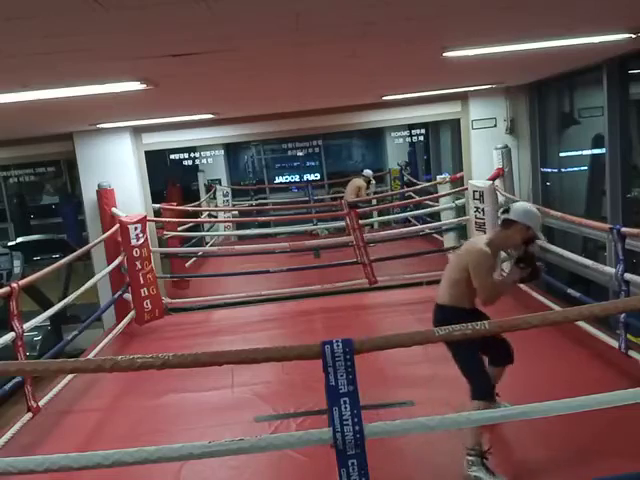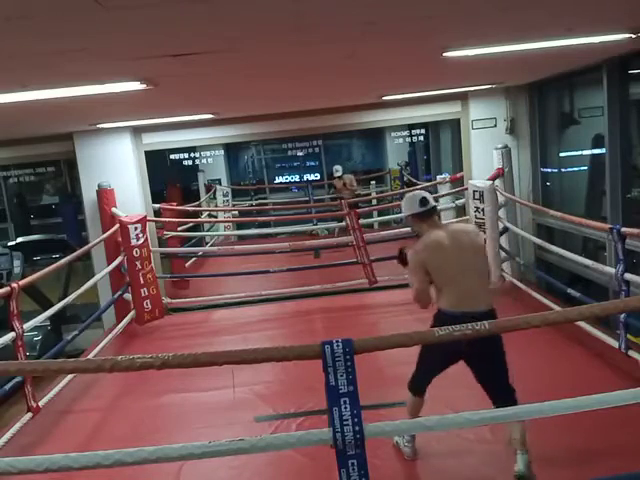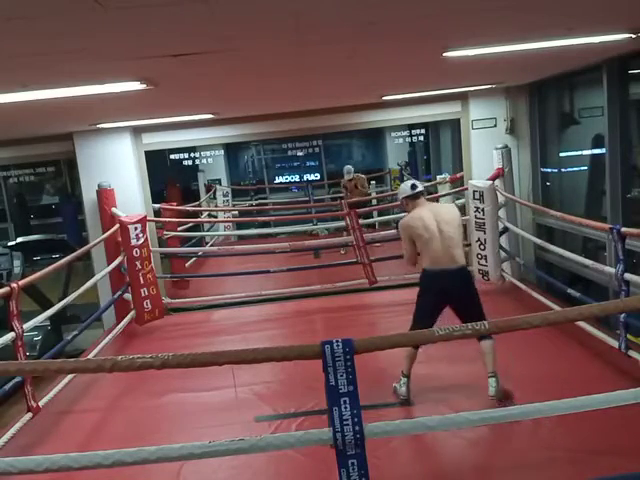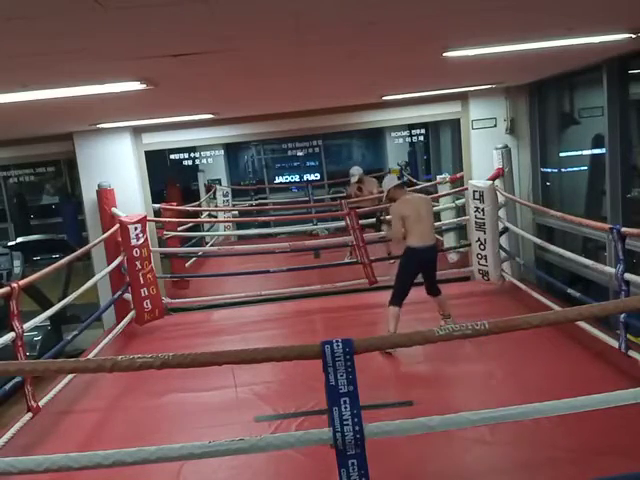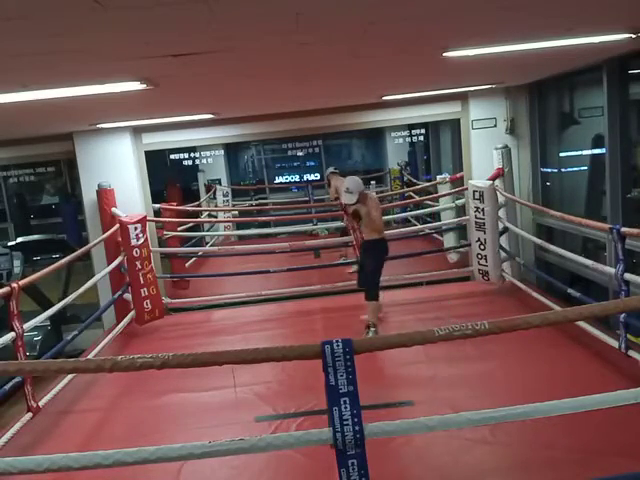
dt=1s
person 1, frame 1
left shoulder: (487, 246)
right shoulder: (481, 254)
left elbow: (485, 286)
right elbow: (486, 299)
left wrist: (514, 275)
right wrist: (516, 276)
left hip: (463, 312)
right hip: (451, 317)
left knee: (504, 353)
right knee: (480, 381)
left ankle: (488, 397)
person 1, frame 2
left shoulder: (418, 251)
right shoulder: (472, 232)
left elbow: (422, 301)
right elbow: (486, 277)
left hip: (449, 323)
right hip: (484, 319)
left knee: (420, 379)
right knee: (503, 394)
left ankle: (407, 439)
right ankle: (520, 456)
person 1, frame 3
left shoulder: (407, 222)
right shoulder: (452, 209)
left elbow: (410, 260)
left hip: (431, 280)
right hip: (460, 276)
left knee: (418, 331)
left ankle: (404, 384)
right ankle: (493, 382)
person 1, frame 4
left shoulder: (397, 207)
right shoulder: (426, 199)
left elbow: (399, 238)
left wrist: (389, 230)
left hip: (413, 254)
right hip: (431, 251)
left knee: (397, 298)
right knee: (432, 287)
right ankle: (448, 321)
person 1, frame 5
left shoulder: (372, 201)
right shoulder: (353, 201)
left elbow: (380, 227)
left wrist: (362, 219)
right wrist: (350, 214)
left hip: (378, 246)
right hip: (366, 244)
left knee: (370, 286)
right knee: (363, 283)
left ankle: (373, 328)
right ankle: (375, 312)
